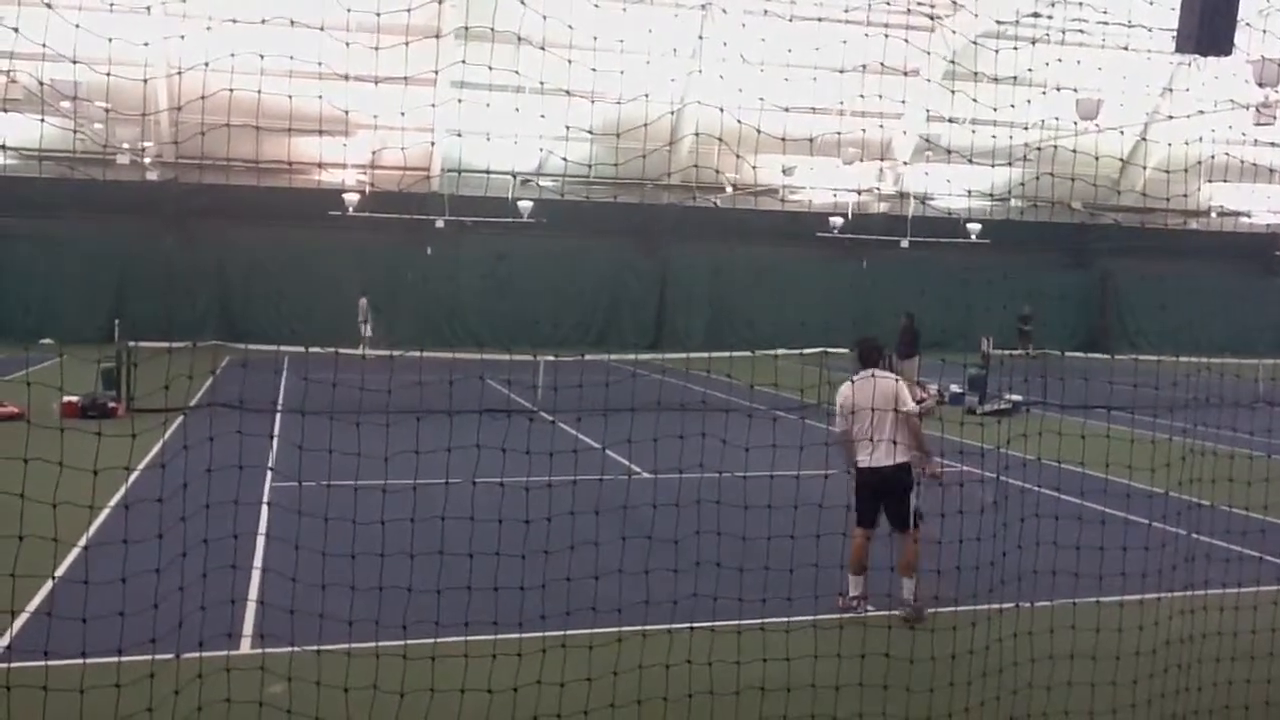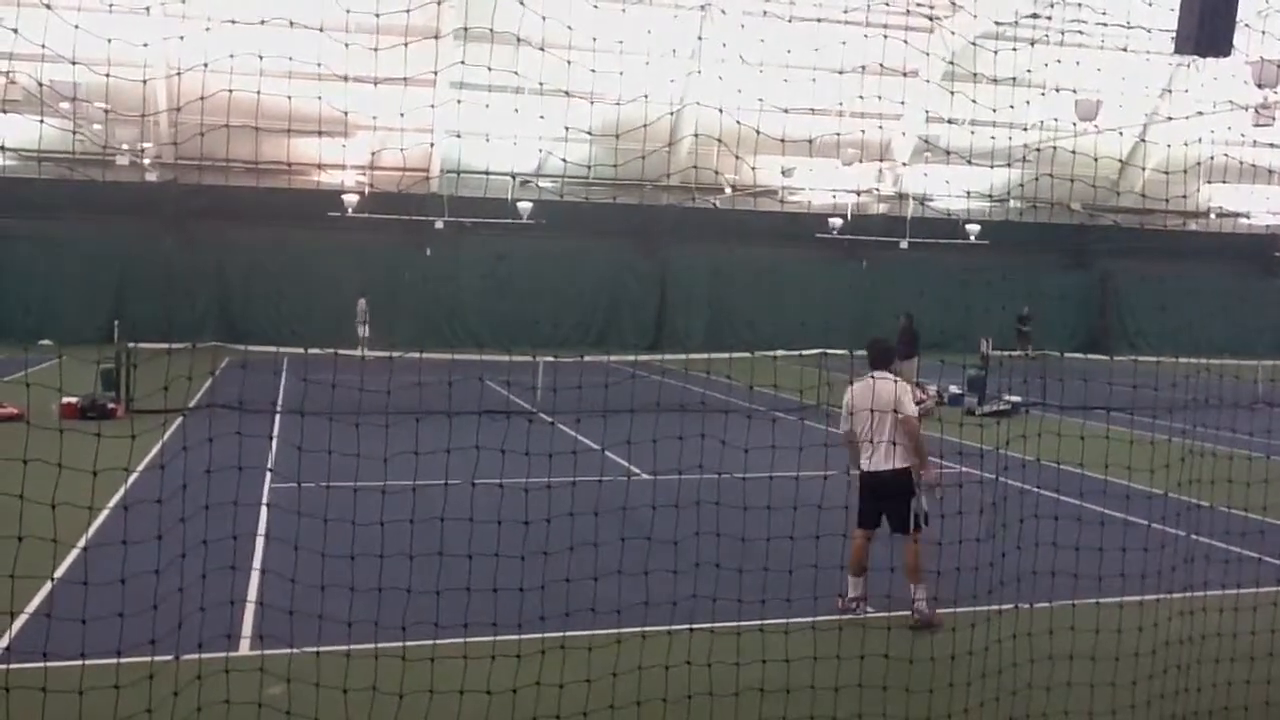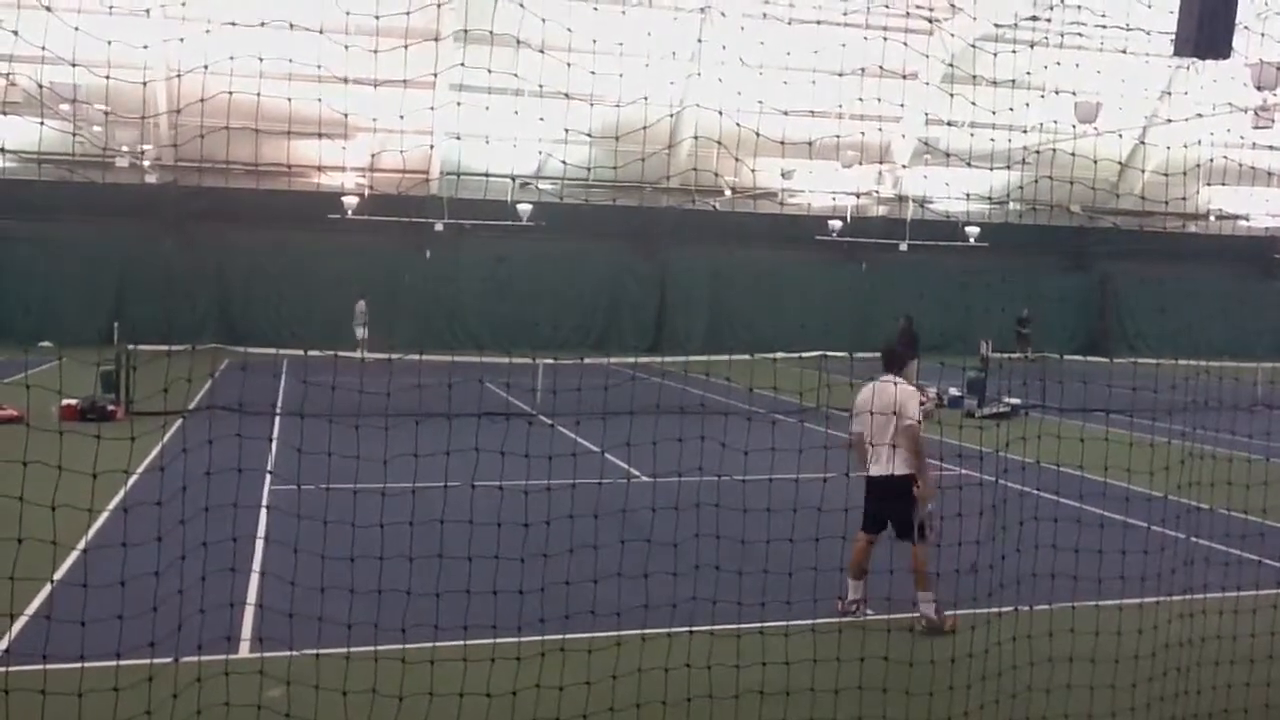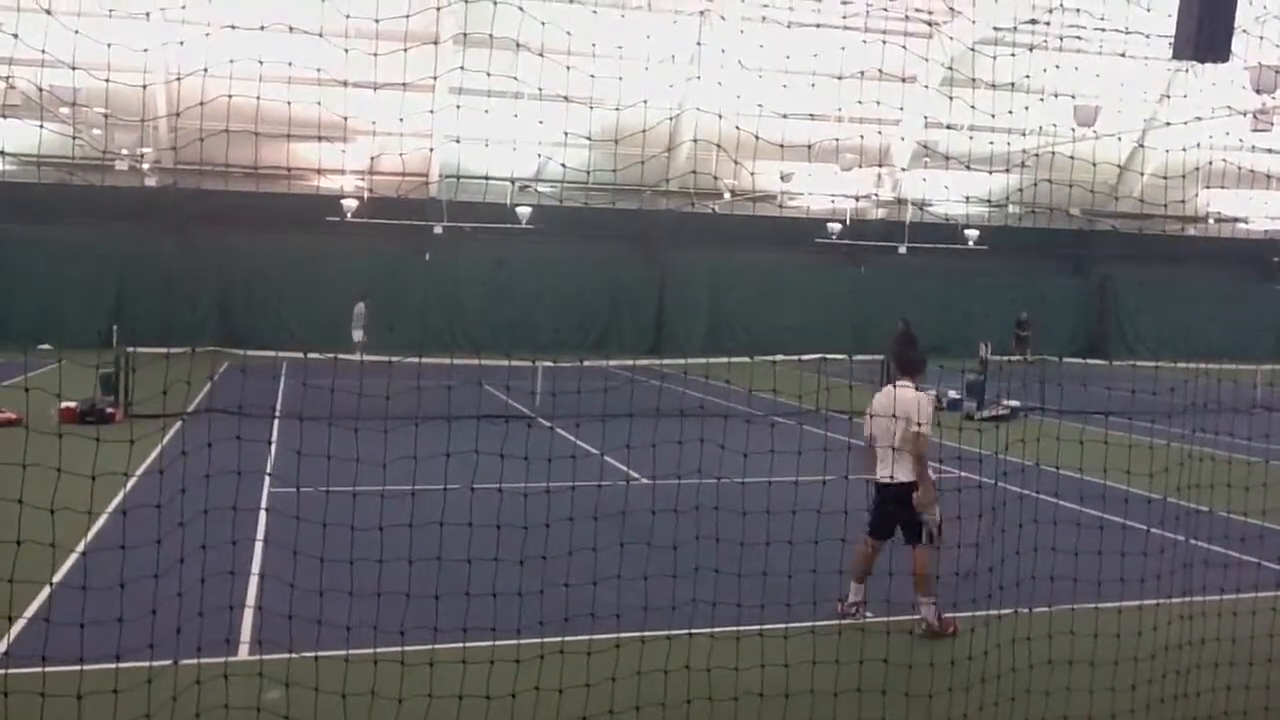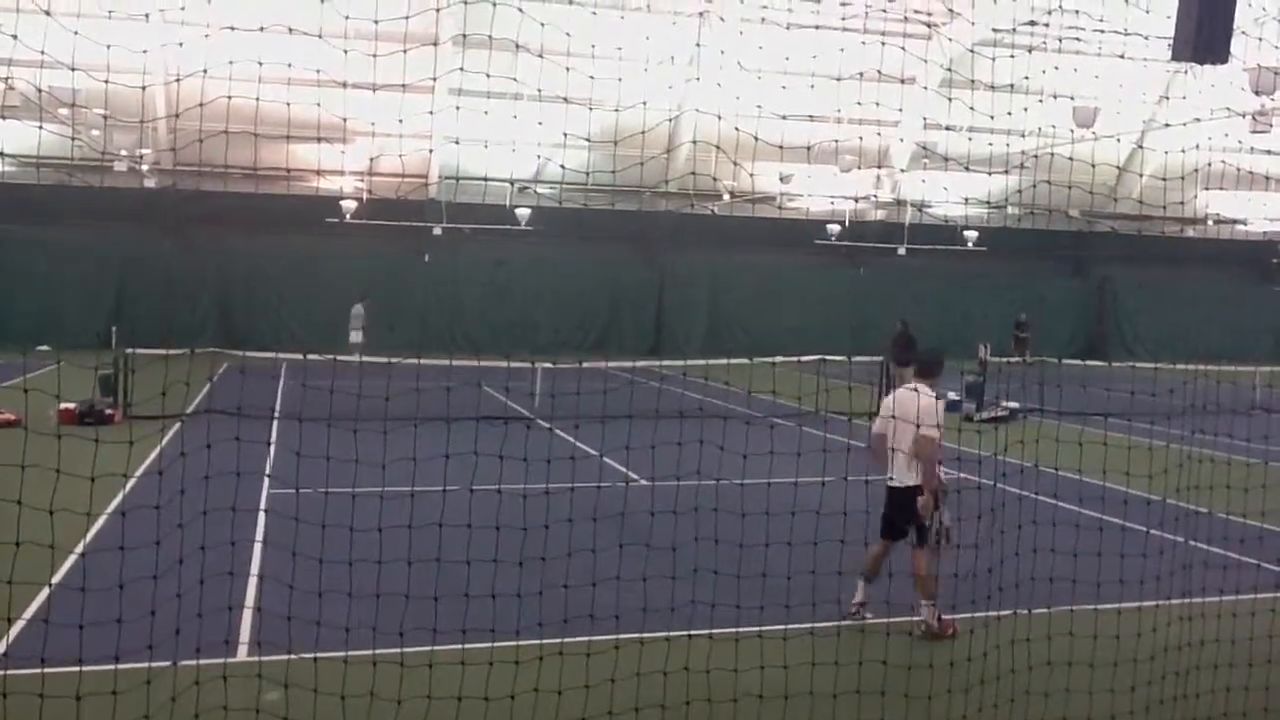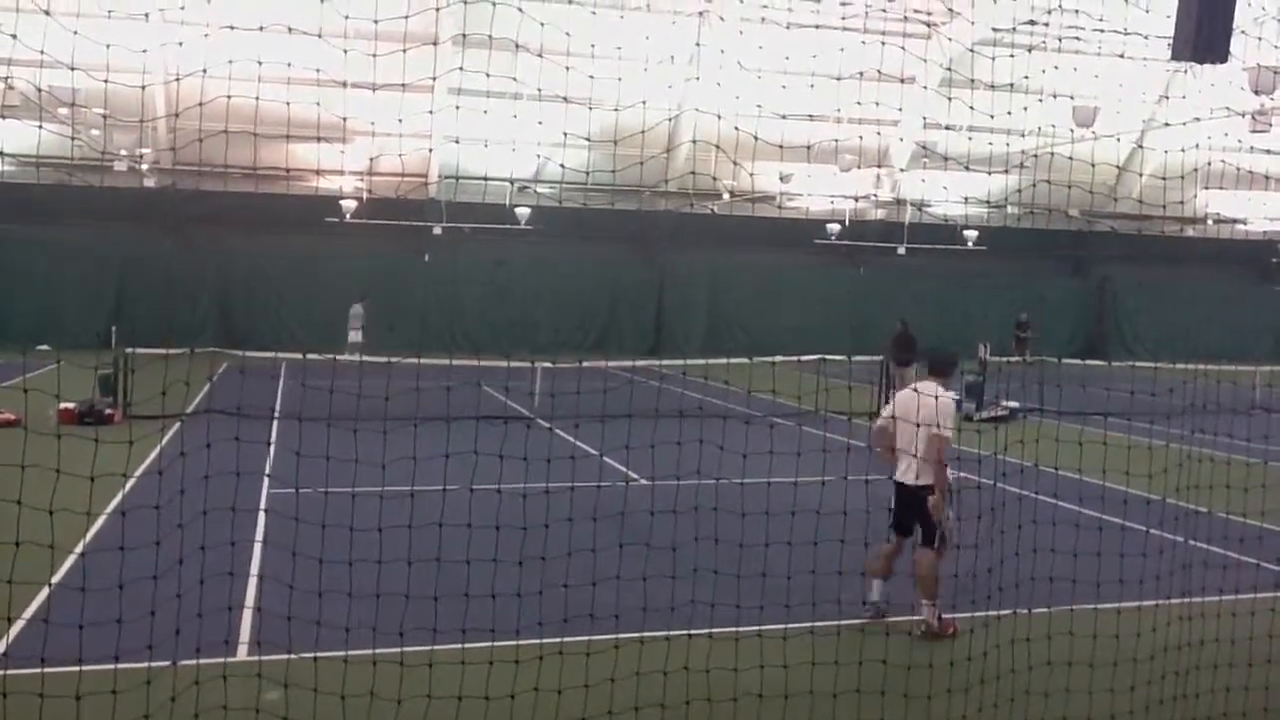
dt=0.1s
person 1, frame 1
left shoulder: (845, 390)
right shoulder: (896, 384)
left elbow: (843, 437)
right elbow: (912, 425)
right wrist: (928, 459)
left hip: (866, 469)
right hip: (898, 467)
left knee: (862, 531)
right knee: (909, 535)
left ankle: (854, 596)
right ankle: (909, 601)
person 1, frame 2
left shoulder: (852, 391)
right shoulder: (900, 387)
left elbow: (849, 438)
right elbow: (911, 430)
right wrist: (924, 466)
left hip: (869, 472)
right hip: (900, 472)
left knee: (863, 533)
right knee: (911, 537)
left ankle: (854, 597)
right ankle: (920, 606)
person 1, frame 3
left shoulder: (865, 393)
right shoulder: (907, 392)
left elbow: (857, 440)
right elbow: (912, 439)
right wrist: (923, 478)
left hip: (876, 476)
right hip: (903, 477)
left knee: (866, 537)
right knee: (918, 542)
left ankle: (853, 599)
right ankle: (928, 612)
person 1, frame 4
left shoulder: (880, 397)
right shoulder: (920, 399)
left elbow: (870, 443)
right elbow: (918, 447)
right wrist: (924, 486)
left hip: (884, 481)
right hip: (910, 483)
left knee: (872, 542)
right knee: (923, 547)
left ankle: (853, 602)
right ankle: (929, 616)
person 1, frame 5
left shoulder: (895, 396)
right shoulder: (932, 402)
left elbow: (878, 441)
right elbow: (925, 448)
right wrist: (927, 492)
left hip: (895, 483)
right hip: (919, 485)
left knee: (884, 544)
right knee: (926, 550)
left ankle: (858, 602)
right ankle: (930, 619)
person 1, frame 6
left shoulder: (903, 395)
right shoulder: (944, 401)
left elbow: (878, 434)
right elbow: (937, 450)
right wrist: (938, 491)
left hip: (902, 480)
right hip: (927, 484)
left knee: (897, 539)
right knee: (930, 550)
left ankle: (874, 600)
right ankle: (930, 619)
